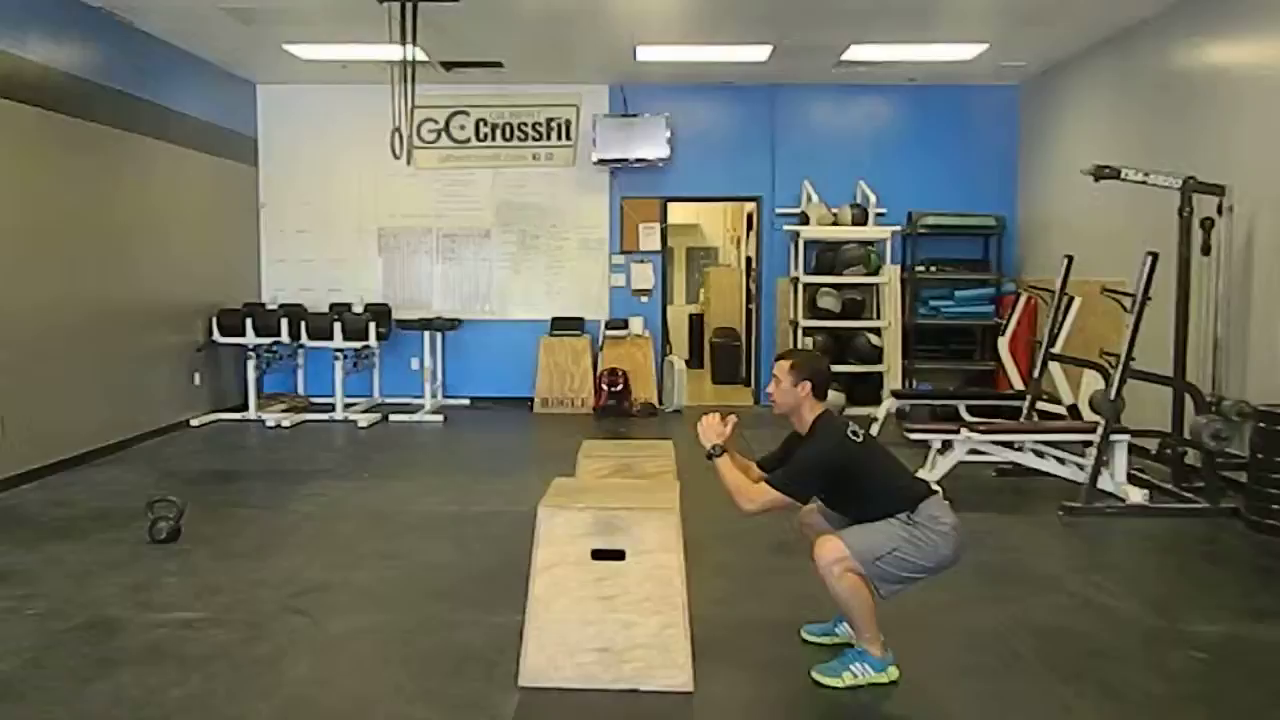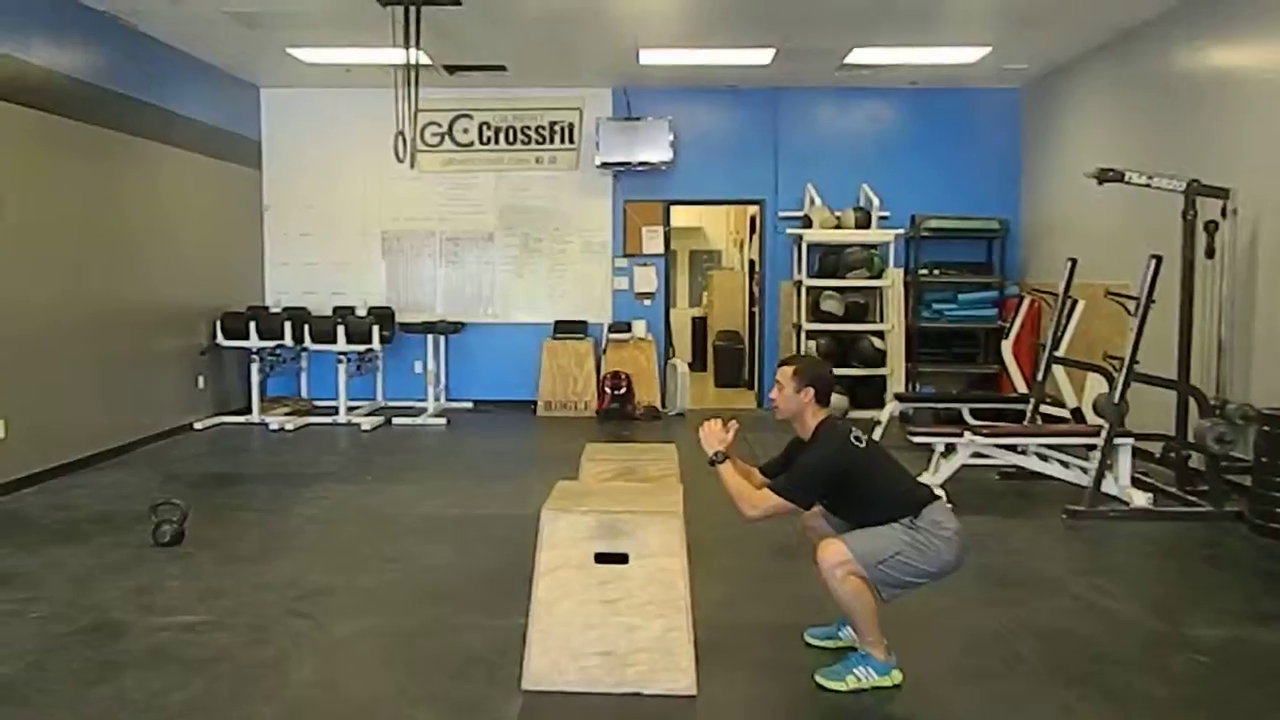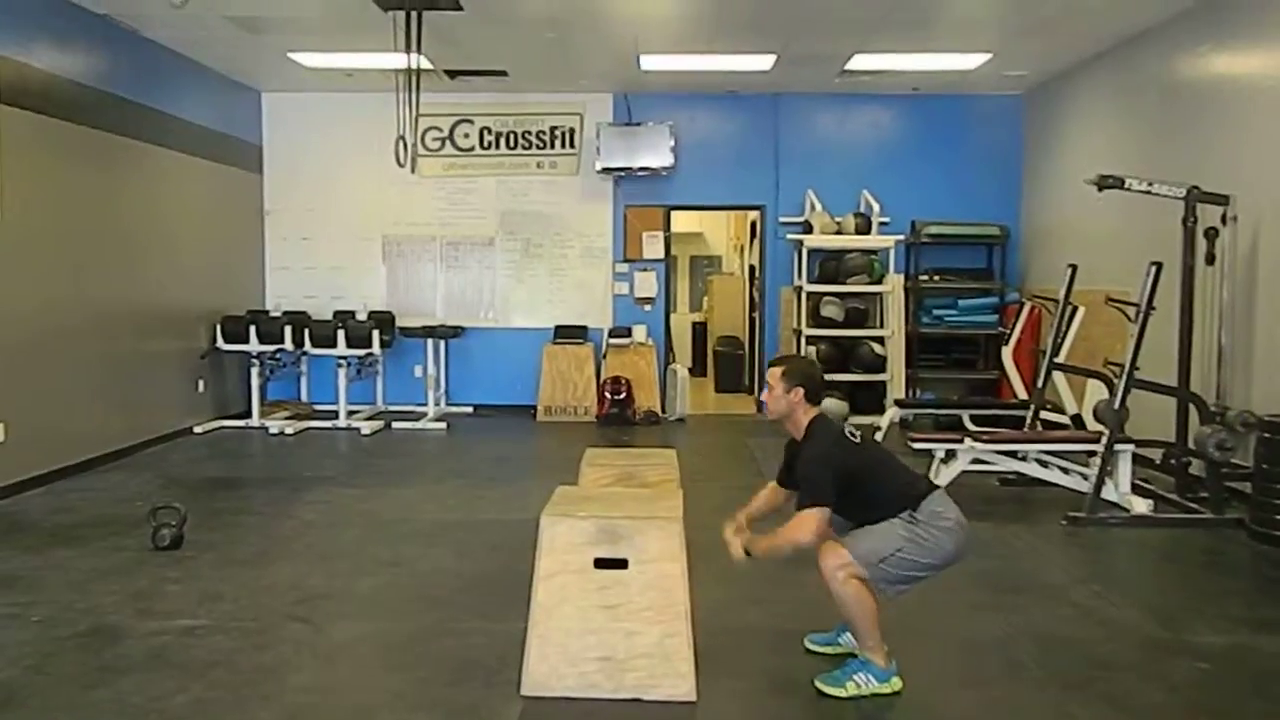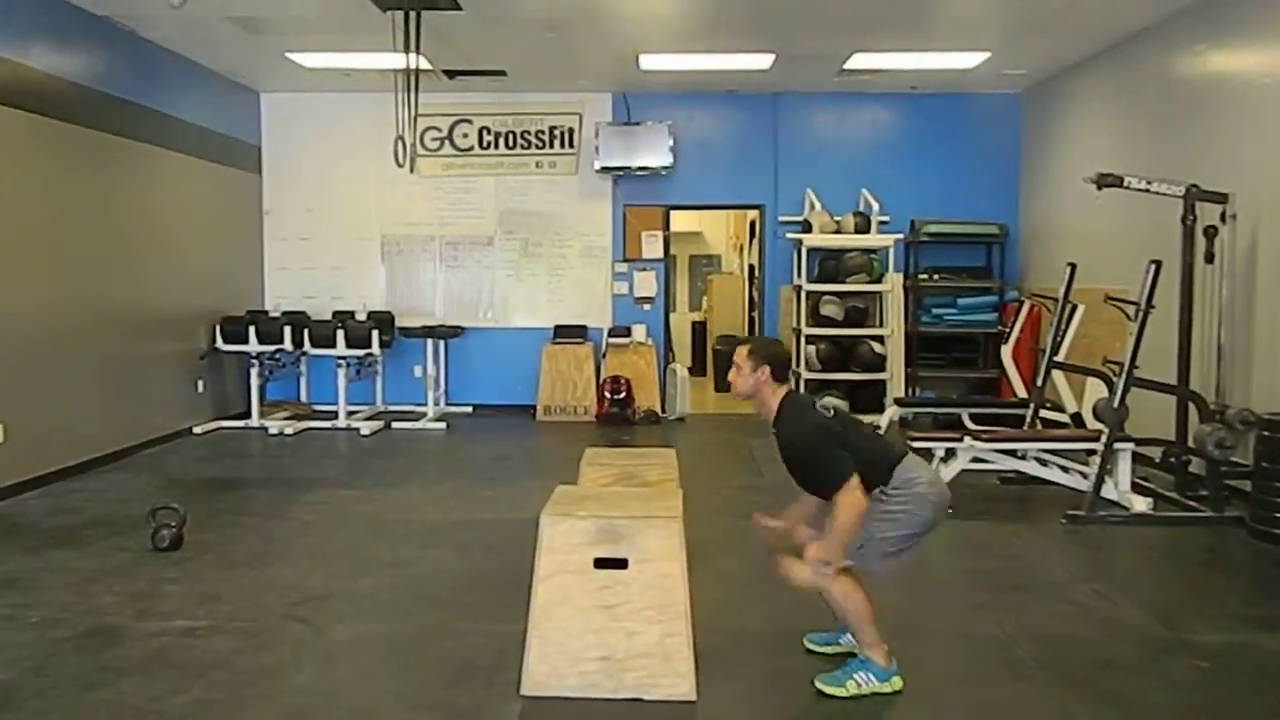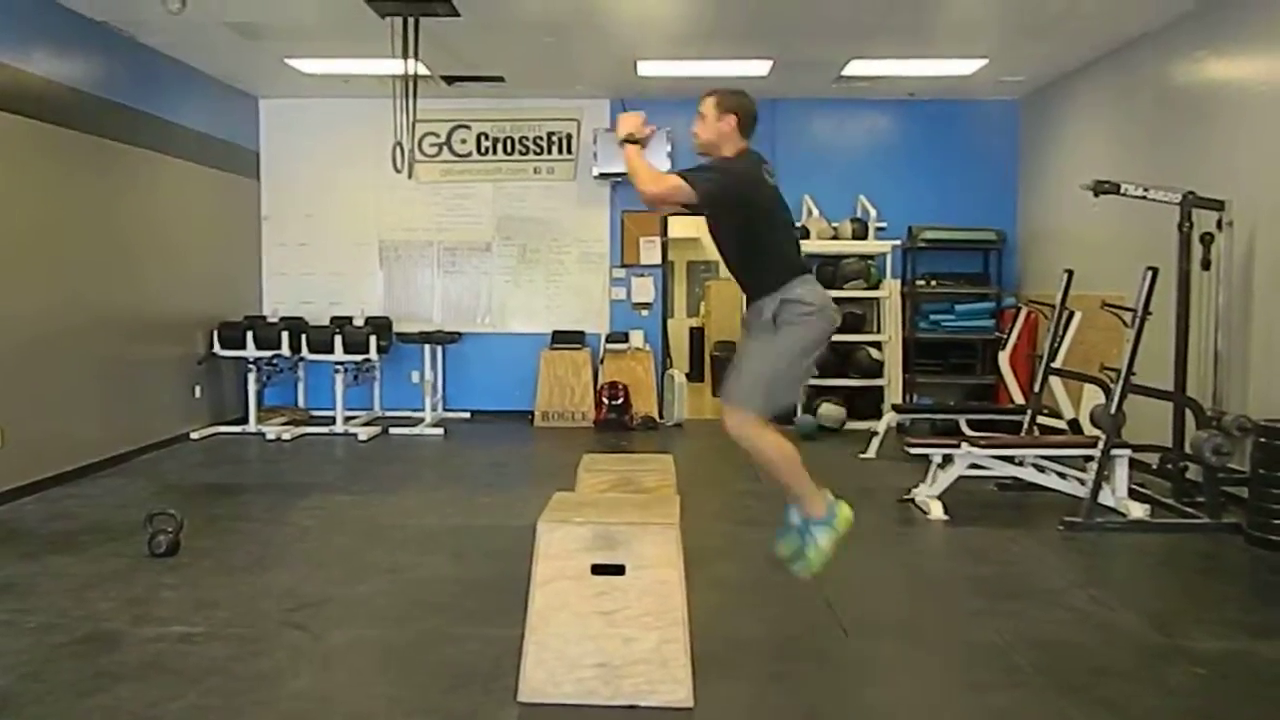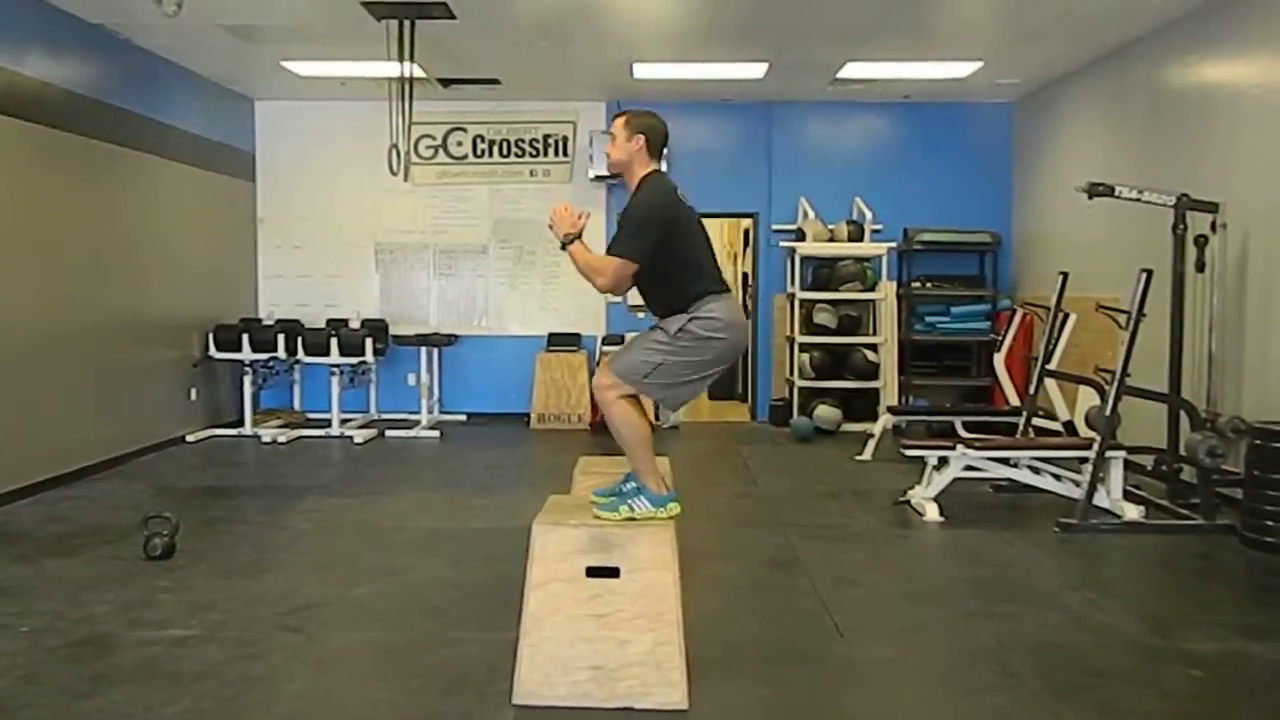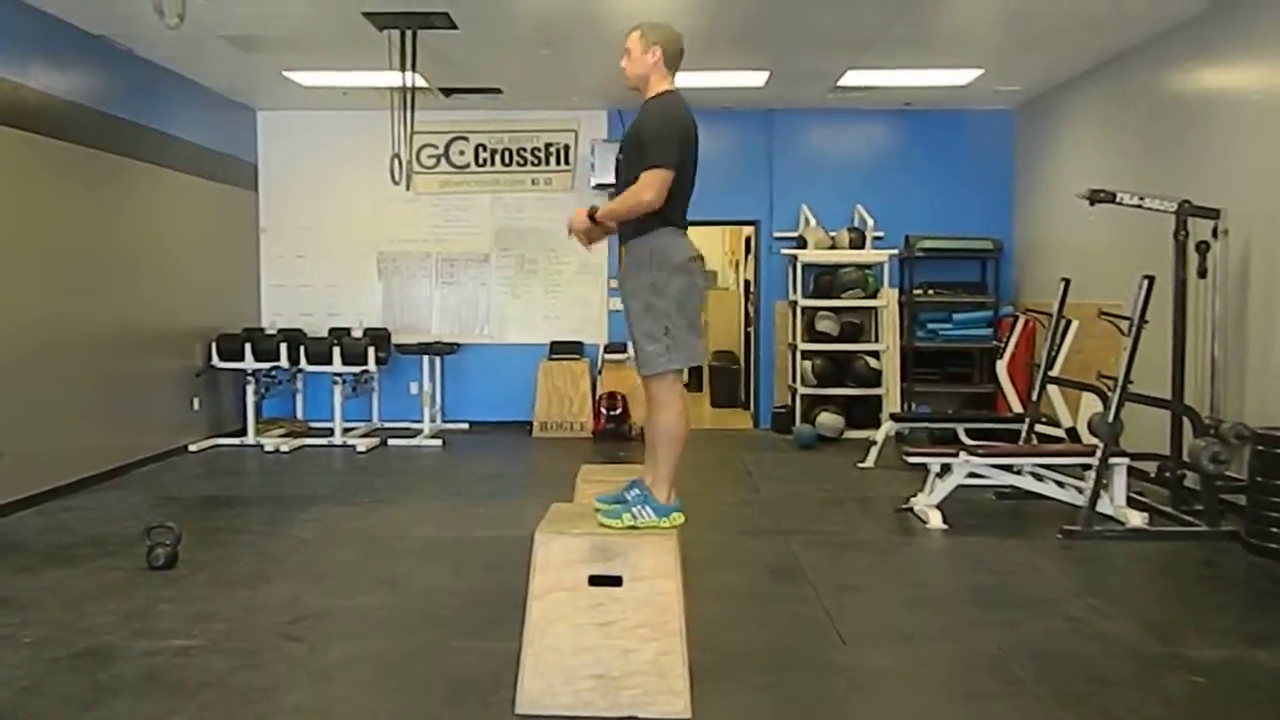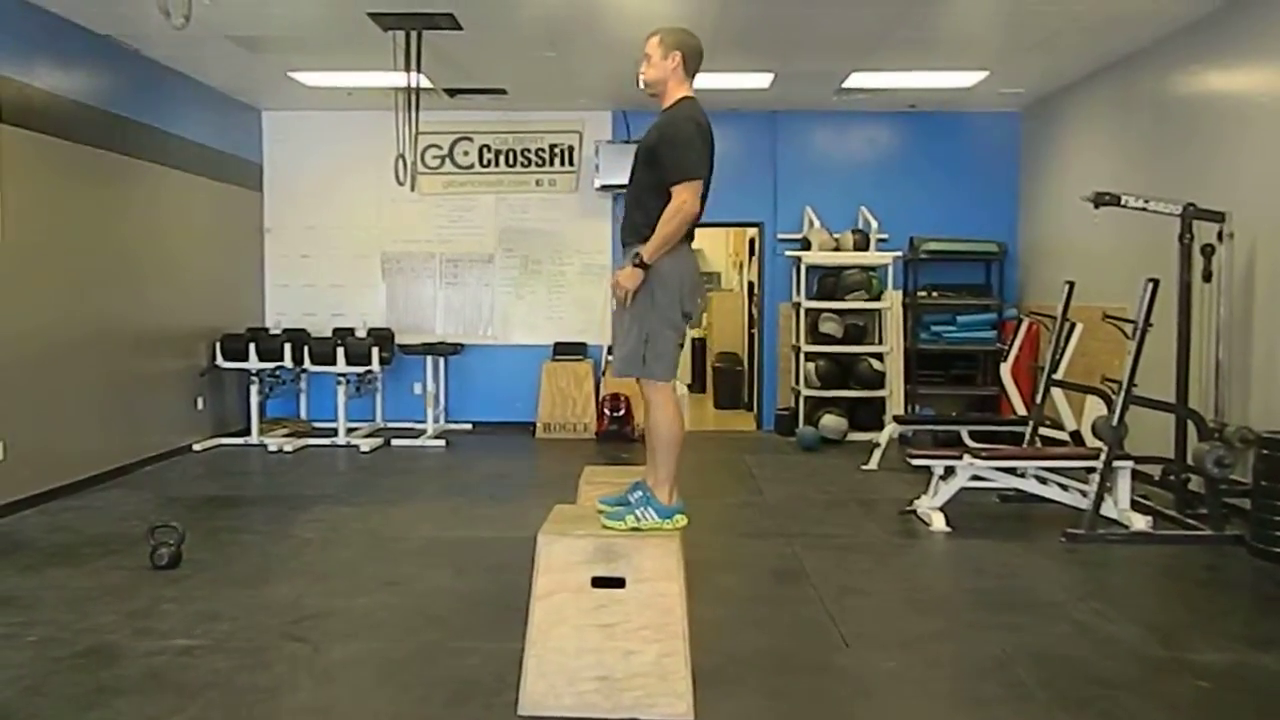
dt=0.4s
person 1, frame 1
left shoulder: (825, 447)
right shoulder: (814, 434)
left elbow: (751, 500)
right elbow: (755, 475)
left wrist: (715, 450)
right wrist: (724, 447)
left hip: (930, 532)
right hip: (908, 518)
left knee: (830, 555)
right knee: (812, 519)
left ankle: (874, 656)
right ankle: (855, 621)
person 1, frame 2
left shoulder: (828, 454)
right shoulder: (816, 440)
left elbow: (755, 507)
right elbow: (758, 481)
left wrist: (717, 457)
right wrist: (726, 453)
left hip: (933, 537)
right hip: (910, 522)
left knee: (833, 558)
right knee: (815, 524)
left ankle: (878, 660)
right ankle: (858, 625)
person 1, frame 3
left shoulder: (821, 453)
right shoulder: (809, 439)
left elbow: (805, 534)
right elbow: (781, 489)
left wrist: (750, 548)
right wrist: (743, 518)
left hip: (936, 527)
right hip: (912, 513)
left knee: (835, 562)
right knee: (823, 531)
left ankle: (878, 666)
right ankle: (858, 630)
person 1, frame 4
left shoulder: (799, 431)
right shoulder: (793, 416)
left elbow: (853, 500)
right elbow: (821, 485)
left wrist: (817, 563)
right wrist: (791, 522)
left hip: (912, 493)
right hip: (895, 486)
left knee: (825, 562)
right knee: (803, 537)
left ankle: (875, 662)
right ankle: (857, 631)
person 1, frame 5
left shoulder: (733, 175)
right shoulder: (739, 171)
left elbow: (653, 189)
right elbow: (669, 193)
left wrist: (629, 140)
right wrist: (641, 143)
left hip: (794, 309)
right hip: (778, 307)
left knee: (740, 420)
right knee: (742, 414)
left ankle: (819, 509)
right ankle: (801, 504)
person 1, frame 6
left shoulder: (648, 205)
right shoulder: (656, 198)
left elbow: (607, 280)
right elbow: (622, 281)
left wrist: (569, 241)
right wrist: (579, 240)
left hip: (706, 324)
right hip: (703, 318)
left knee: (608, 385)
right knee: (618, 383)
left ankle: (655, 495)
right ankle: (645, 480)
person 1, frame 7
left shoulder: (663, 114)
right shoulder: (661, 114)
left elbow: (650, 193)
left wrist: (592, 218)
right wrist: (602, 222)
left hip: (657, 253)
right hip: (653, 252)
left knee: (664, 379)
right knee: (655, 377)
left ankle: (661, 500)
right ankle: (652, 484)
person 1, frame 8
left shoulder: (682, 123)
right shoulder: (676, 122)
left elbow: (685, 204)
left wrist: (639, 262)
left hip: (659, 265)
right hip: (656, 263)
left knee: (656, 383)
right knee: (652, 381)
left ankle: (664, 502)
right ankle: (653, 486)
